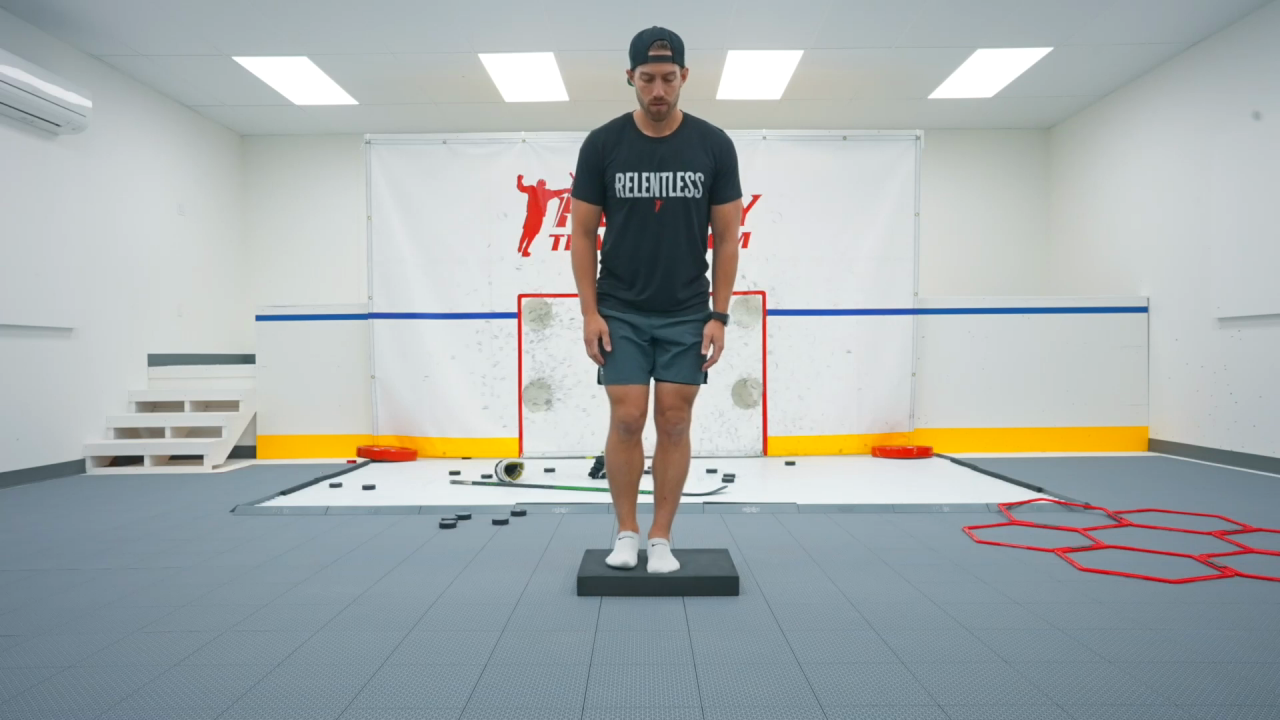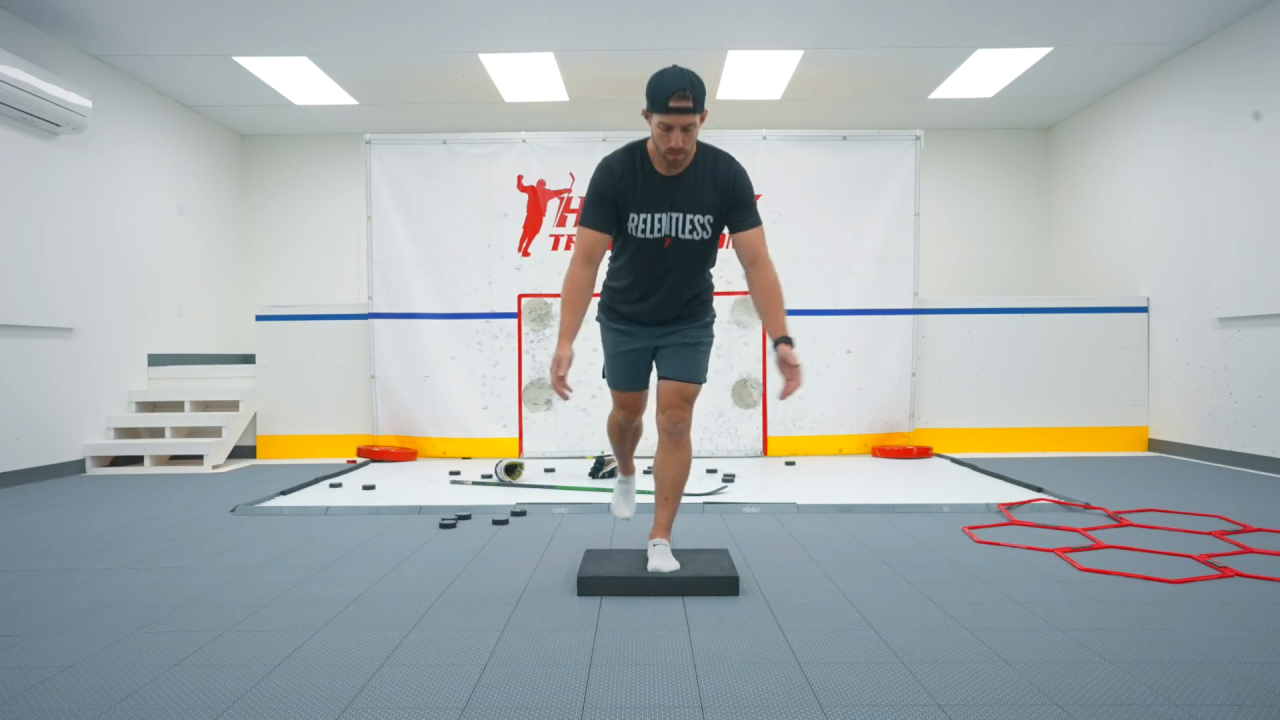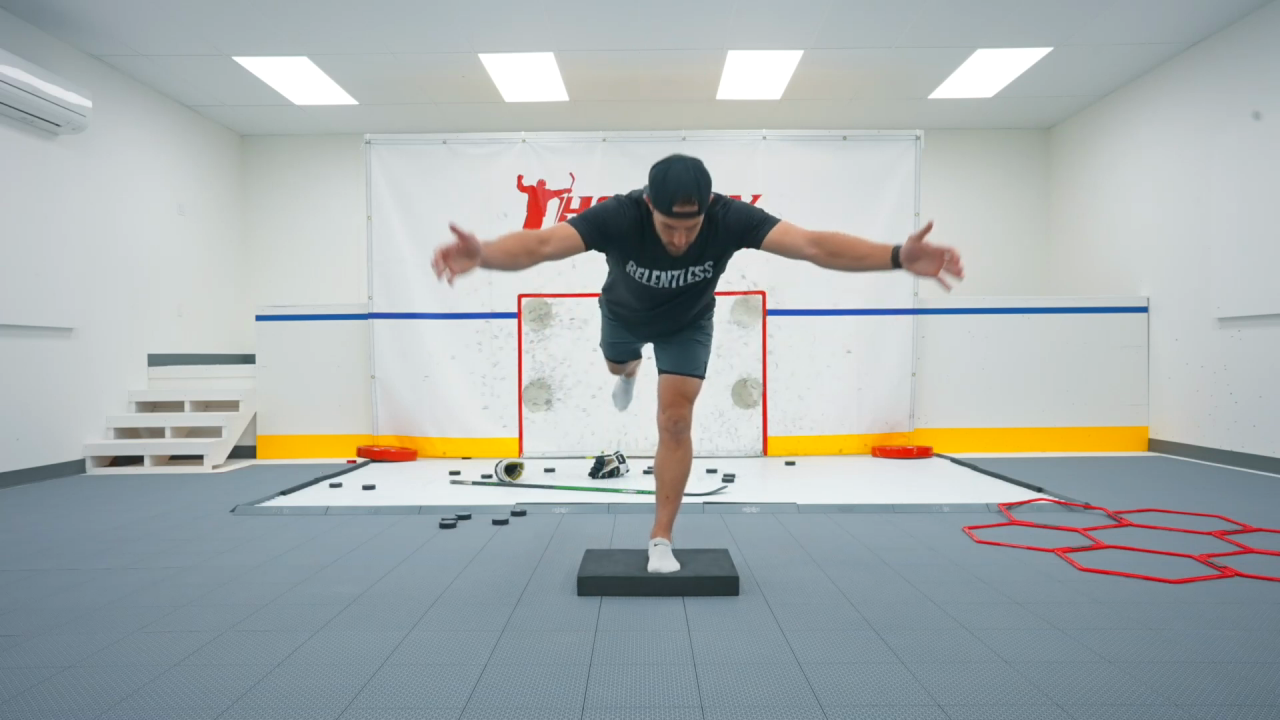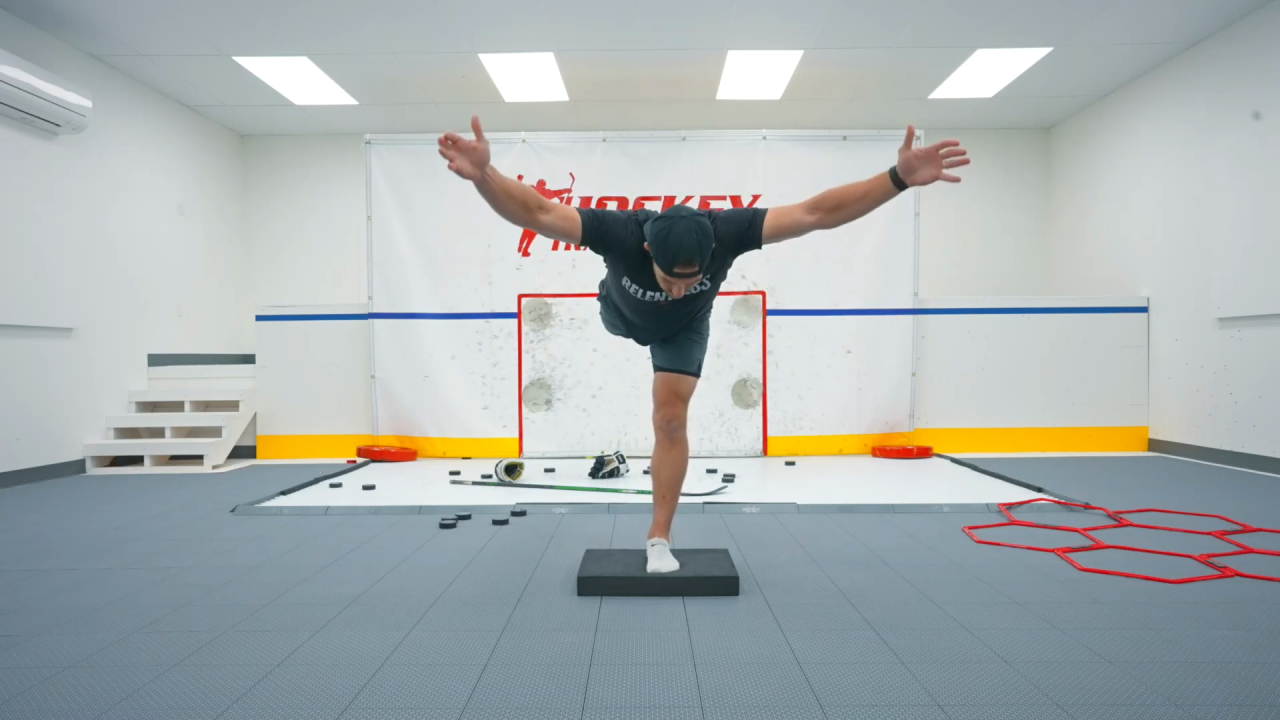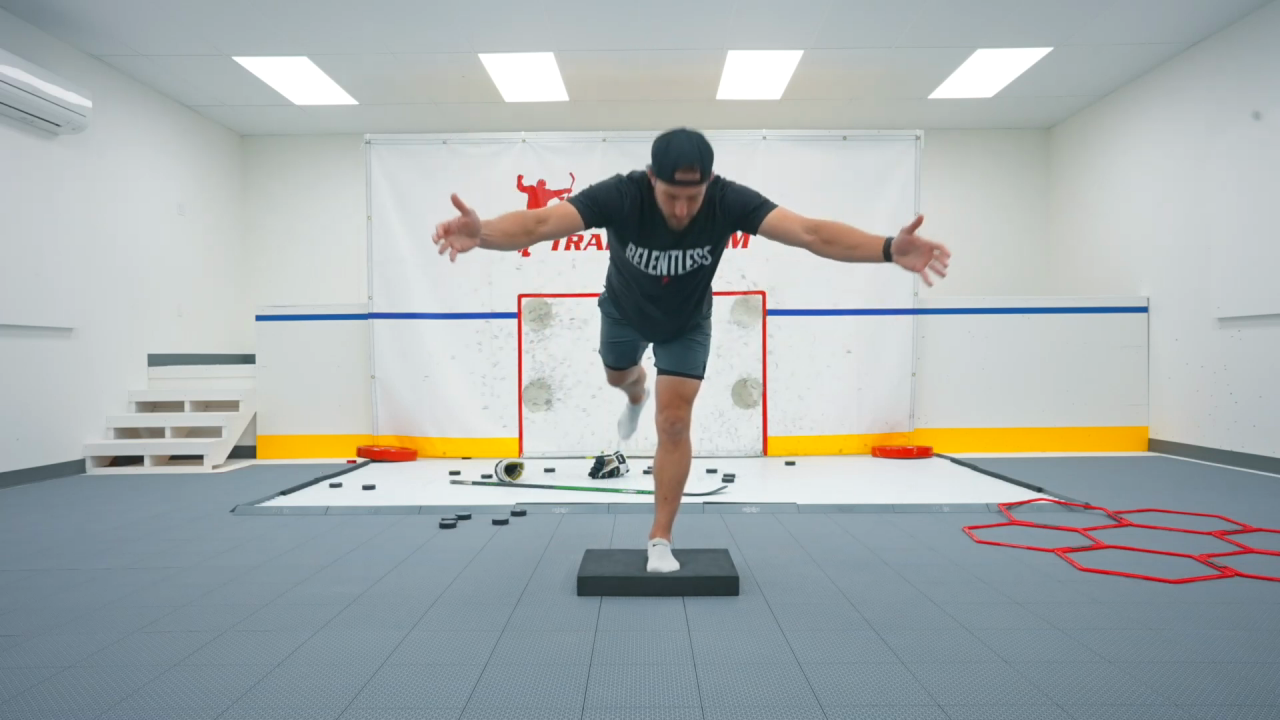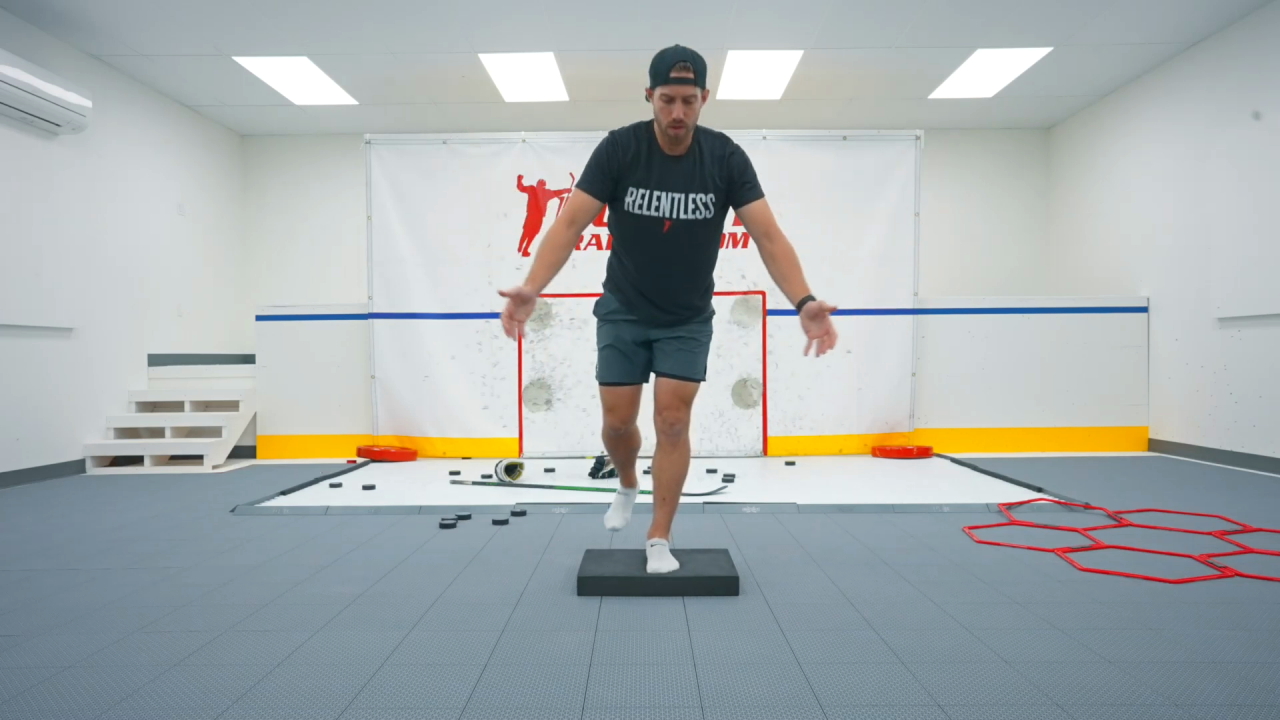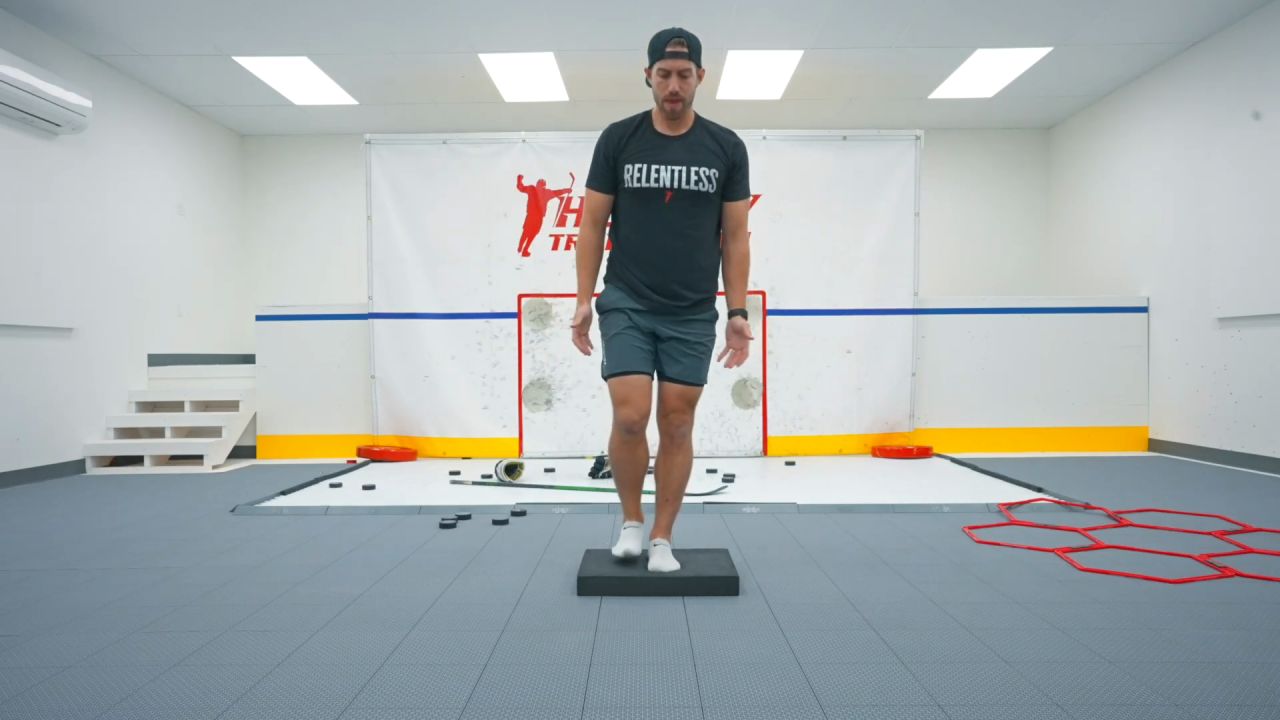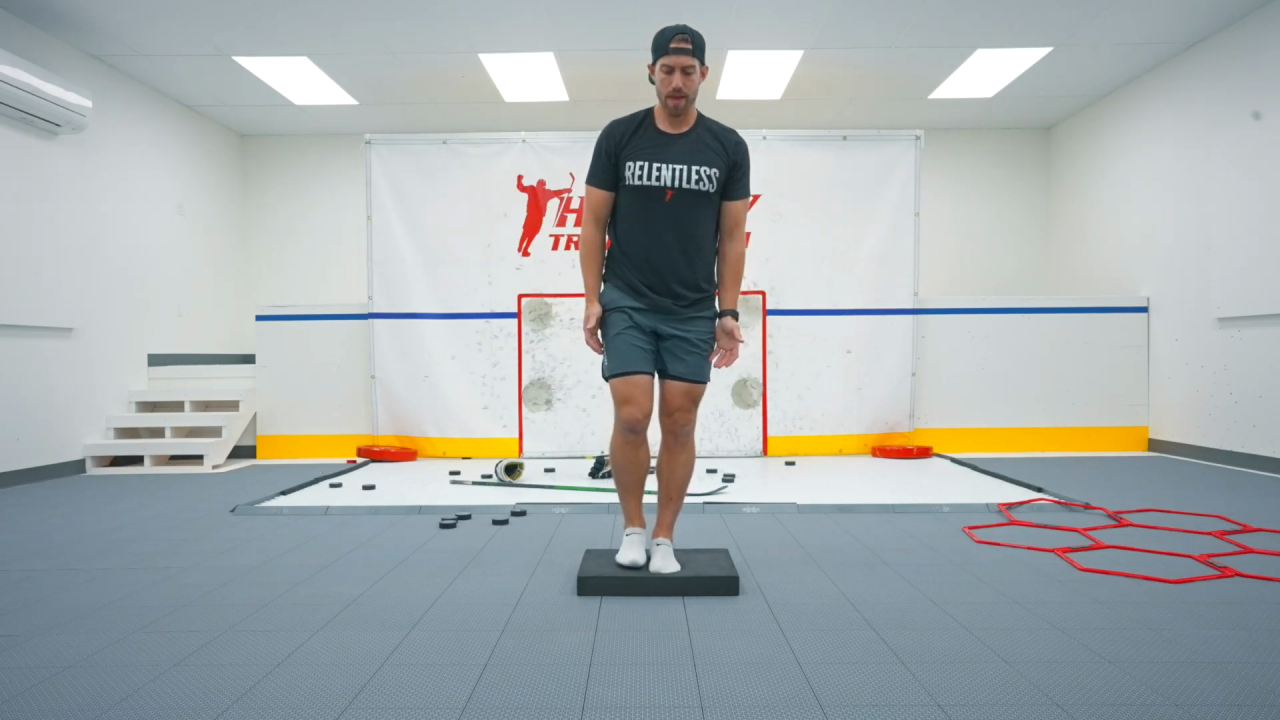
dt=0.5s
person 1, frame 1
left shoulder: (713, 145)
right shoulder: (602, 144)
left elbow: (726, 237)
right elbow: (583, 234)
left wrist: (720, 315)
right wrist: (590, 312)
left hip: (685, 314)
right hip: (621, 311)
left knee: (674, 423)
right knee: (627, 419)
left ankle: (660, 539)
right ankle: (626, 533)
person 1, frame 2
left shoulder: (726, 175)
right shoulder: (614, 172)
left elbow: (757, 263)
right elbow: (585, 261)
left wrist: (780, 340)
right wrist: (565, 341)
left hip: (688, 319)
right hip: (625, 316)
left knee: (675, 422)
right knee: (627, 413)
left ankle: (659, 540)
right ankle: (625, 476)
person 1, frame 3
left shoulder: (730, 220)
right shoulder: (618, 217)
left elbow: (814, 245)
right elbow: (539, 244)
left wrist: (898, 256)
right wrist: (480, 254)
left hip: (686, 322)
right hip: (625, 315)
left knee: (675, 419)
right knee: (617, 364)
left ankle: (660, 540)
right ankle: (628, 369)
person 1, frame 4
left shoulder: (727, 231)
right shoulder: (620, 232)
left elbow: (817, 213)
right elbow: (537, 212)
left wrist: (899, 179)
right wrist: (484, 176)
left hip: (685, 327)
right hip: (623, 313)
left knee: (669, 419)
right knee: (628, 335)
left ankle: (659, 540)
person 1, frame 5
left shoulder: (729, 199)
right shoulder: (619, 195)
left elbow: (808, 231)
right elbow: (541, 223)
left wrist: (887, 250)
right wrist: (481, 231)
left hip: (687, 323)
right hip: (625, 312)
left knee: (674, 421)
right knee: (622, 379)
left ankle: (660, 541)
right ankle: (636, 382)
person 1, frame 6
left shoulder: (726, 158)
right shoulder: (618, 148)
left elbow: (768, 235)
right elbow: (570, 223)
left wrist: (804, 302)
right wrist: (531, 288)
left hip: (687, 318)
right hip: (623, 310)
left knee: (672, 423)
right knee: (617, 422)
left ankle: (658, 540)
right ankle: (626, 485)
person 1, frame 7
left shoulder: (727, 147)
right shoulder: (618, 139)
left elbow: (735, 236)
right elbow: (592, 225)
left wrist: (737, 311)
right wrist: (584, 299)
left hip: (693, 313)
right hip: (626, 305)
left knee: (677, 426)
right knee: (630, 418)
left ankle: (662, 539)
right ankle: (631, 522)
person 1, frame 8
left shoulder: (728, 146)
right shoulder: (619, 136)
left elbow: (732, 236)
right elbow: (594, 224)
left wrist: (728, 311)
right wrist: (592, 299)
left hip: (692, 311)
right hip: (627, 304)
left knee: (679, 424)
right knee: (632, 418)
left ankle: (664, 539)
right ankle: (633, 530)
